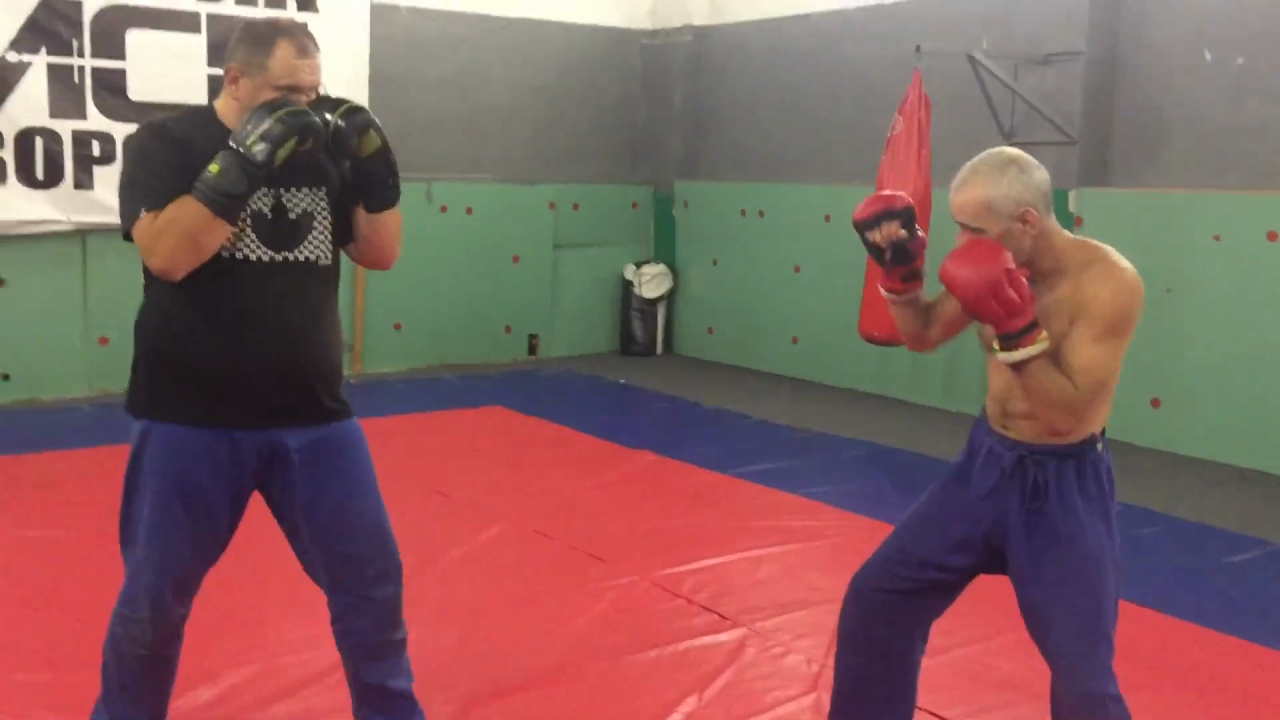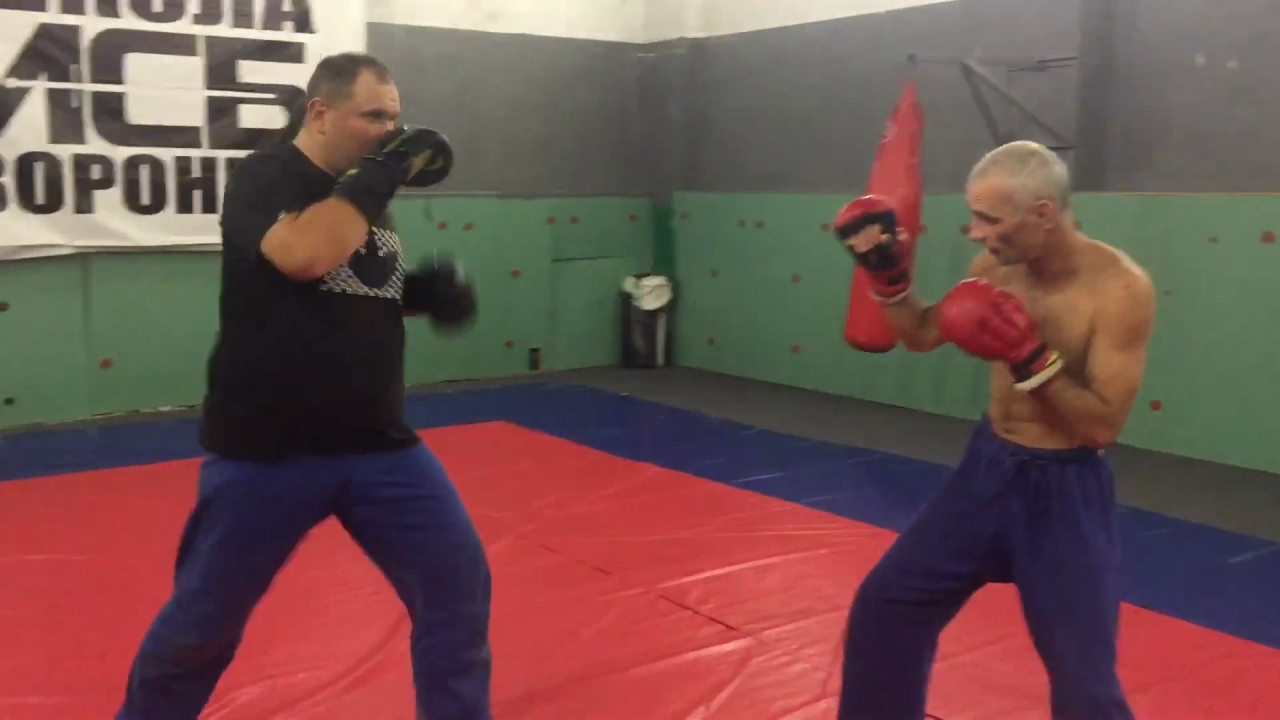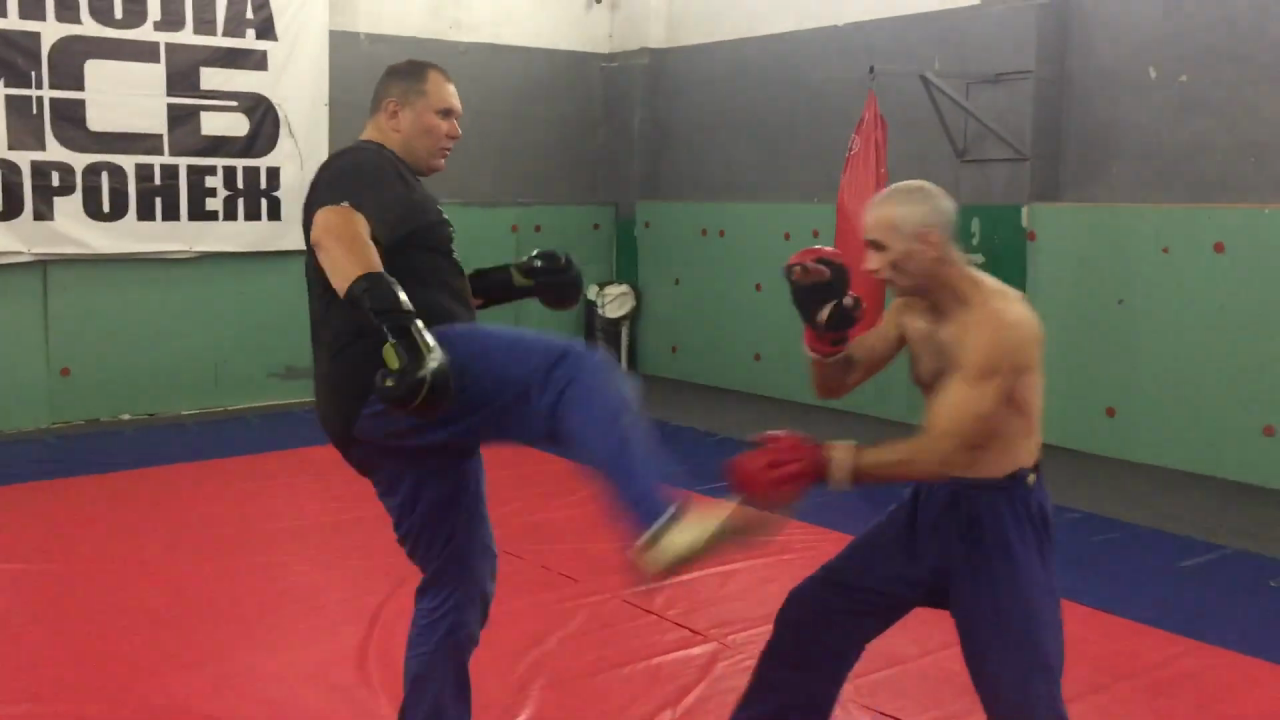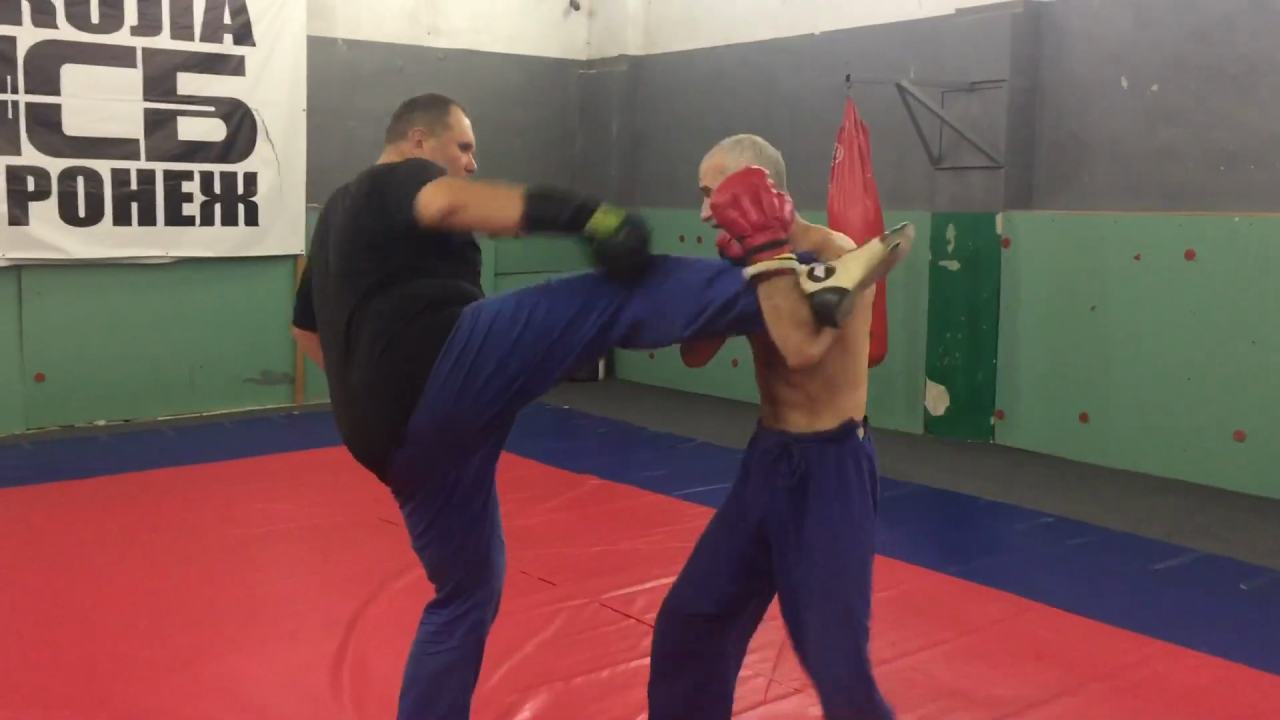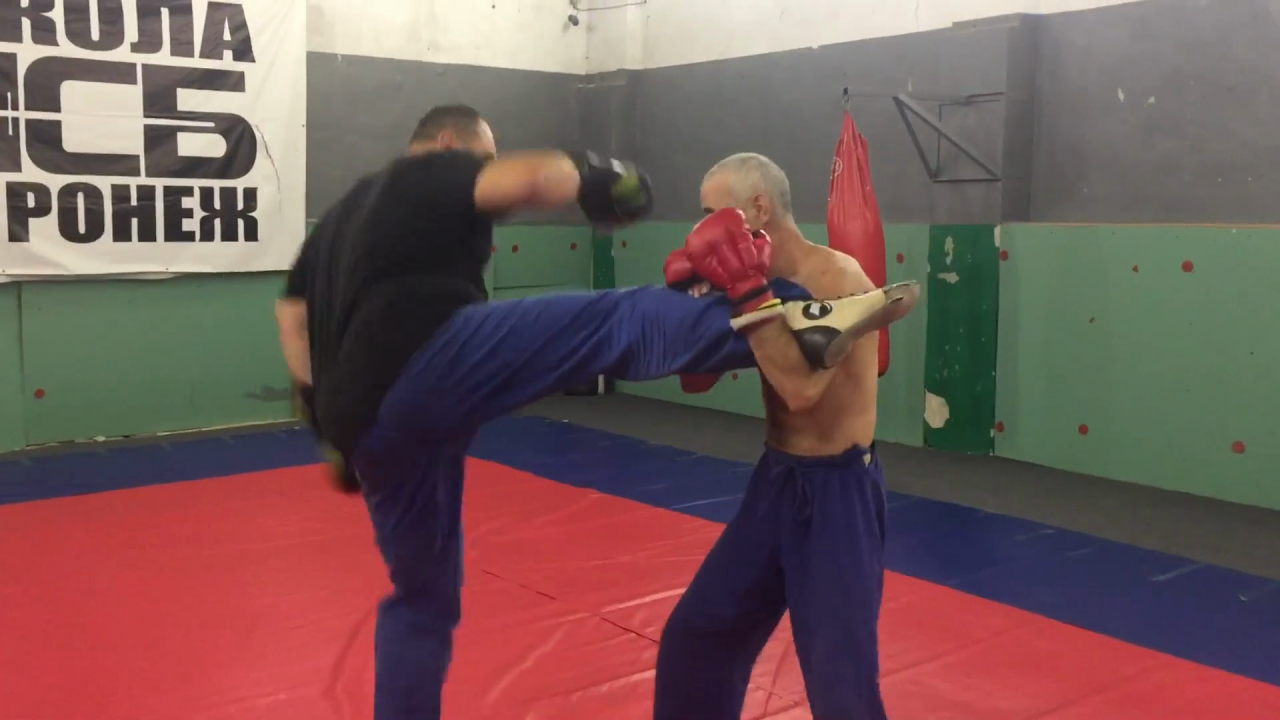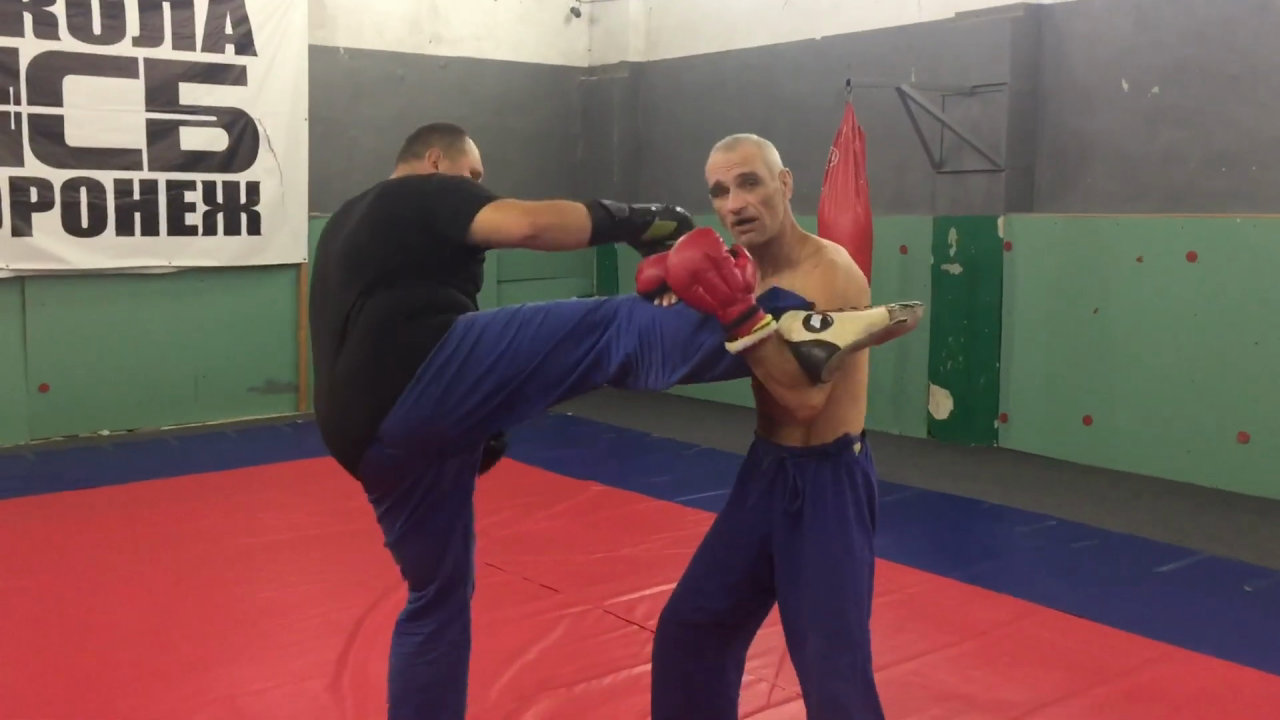
dt=0.4s
person 1, frame 1
left shoulder: (321, 152)
right shoulder: (165, 144)
left elbow: (381, 254)
right elbow: (166, 256)
left wrist: (374, 164)
right wrist: (245, 162)
left hip: (312, 413)
right hip: (191, 417)
left knee: (368, 572)
right knee: (156, 591)
person 1, frame 2
left shoulder: (369, 192)
right shoulder: (264, 180)
right elbow: (303, 253)
left wrist: (432, 291)
right wrist: (385, 176)
left hip: (377, 444)
right hip: (268, 447)
left knee: (458, 584)
right knee: (209, 607)
person 1, frame 3
left shoulder: (385, 183)
right shoulder: (363, 167)
left elbow: (435, 294)
right elbow: (336, 235)
left wrist: (516, 279)
right wrist: (400, 327)
left hip: (391, 410)
right hip: (394, 382)
left knee: (461, 582)
right knee: (578, 375)
right ankle: (659, 524)
person 1, frame 4
left shoulder: (346, 212)
right shoulder: (397, 180)
left elbow: (312, 329)
right elbow: (457, 204)
right wrist: (586, 215)
left hip: (396, 427)
right hip: (442, 367)
left knee: (467, 593)
right knee: (618, 292)
person 1, frame 5
left shoulder: (351, 207)
right shoulder: (430, 175)
left elbow: (294, 314)
right elbow: (528, 178)
left wrist: (330, 416)
right wrist: (600, 173)
left hip: (366, 413)
right hip: (424, 363)
left knee: (426, 593)
right knee: (612, 322)
right ankle: (792, 322)
person 1, frame 6
left shoulder: (348, 225)
right shoulder: (426, 193)
right elbow: (529, 222)
right wrist: (641, 220)
left hip: (372, 428)
right hip: (427, 373)
left knee: (439, 596)
right knee: (616, 329)
person 2, frame 1
left shoulder: (1109, 283)
right shoulder: (996, 264)
left elbow: (1065, 416)
right elbow: (921, 335)
left wrist: (1017, 328)
right wrist: (898, 271)
left hip: (1063, 484)
right hip: (986, 462)
right knee: (878, 594)
person 2, frame 2
left shoulder: (1119, 288)
right shoulder: (996, 265)
left elbow: (1104, 424)
right elbow: (922, 335)
left wrist: (1026, 357)
right wrist: (888, 275)
left hip: (1065, 489)
right hip: (988, 468)
right knee: (885, 603)
person 2, frame 3
left shoulder: (1000, 324)
right shoulder: (912, 308)
left elbow: (935, 456)
right elbow: (832, 382)
left wrist: (826, 463)
right wrist: (825, 323)
left hip: (1001, 515)
right hip: (933, 506)
right knee: (815, 617)
person 2, frame 4
left shoulder: (833, 253)
right shoulder: (752, 258)
left elbow: (804, 349)
right elbow: (696, 355)
left wrist: (766, 253)
left hip: (830, 468)
right hip: (767, 460)
left knee: (833, 660)
right knee: (691, 616)
person 2, frame 5
left shoulder: (838, 279)
left elbow: (801, 389)
right elbow: (697, 379)
right wrist: (699, 304)
left hip: (838, 493)
right hip: (776, 482)
right knee: (696, 635)
person 2, frame 6
left shoulder: (831, 274)
right shoulder: (740, 269)
left elbow: (807, 397)
left wrist: (740, 312)
right wrist: (678, 304)
left hip: (826, 483)
right hip: (765, 473)
left knee: (833, 673)
right knee: (691, 626)
